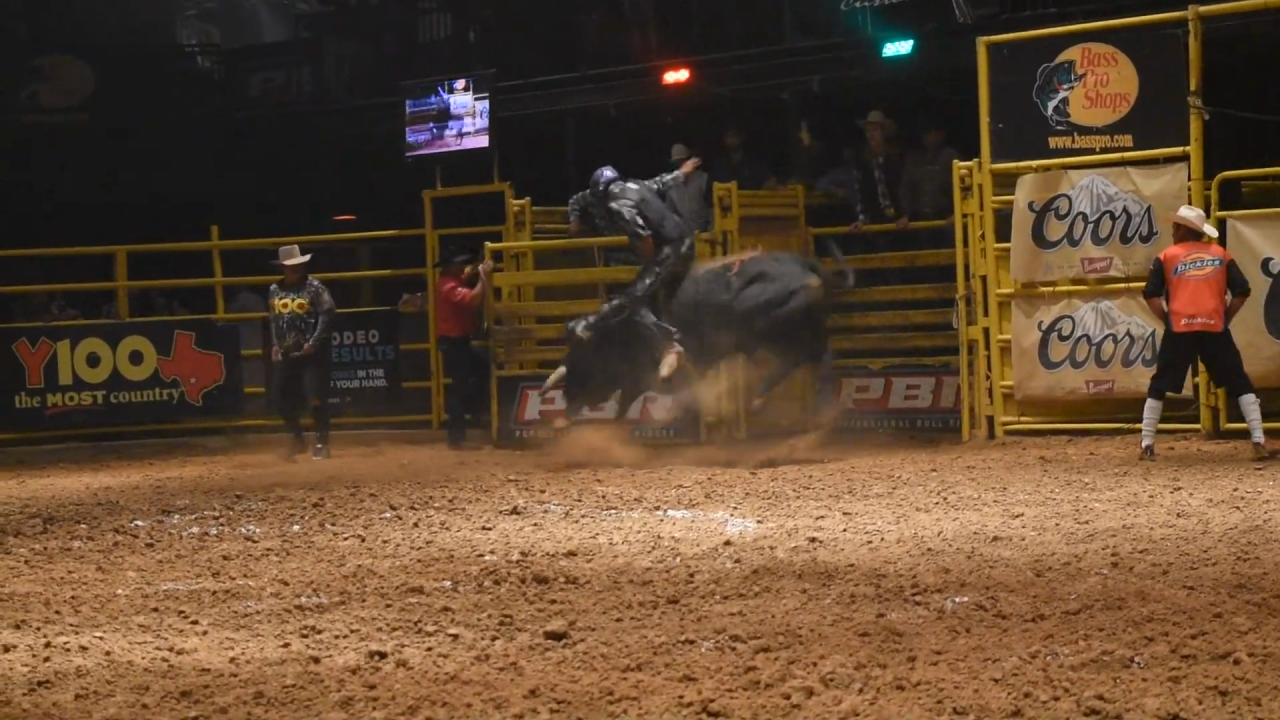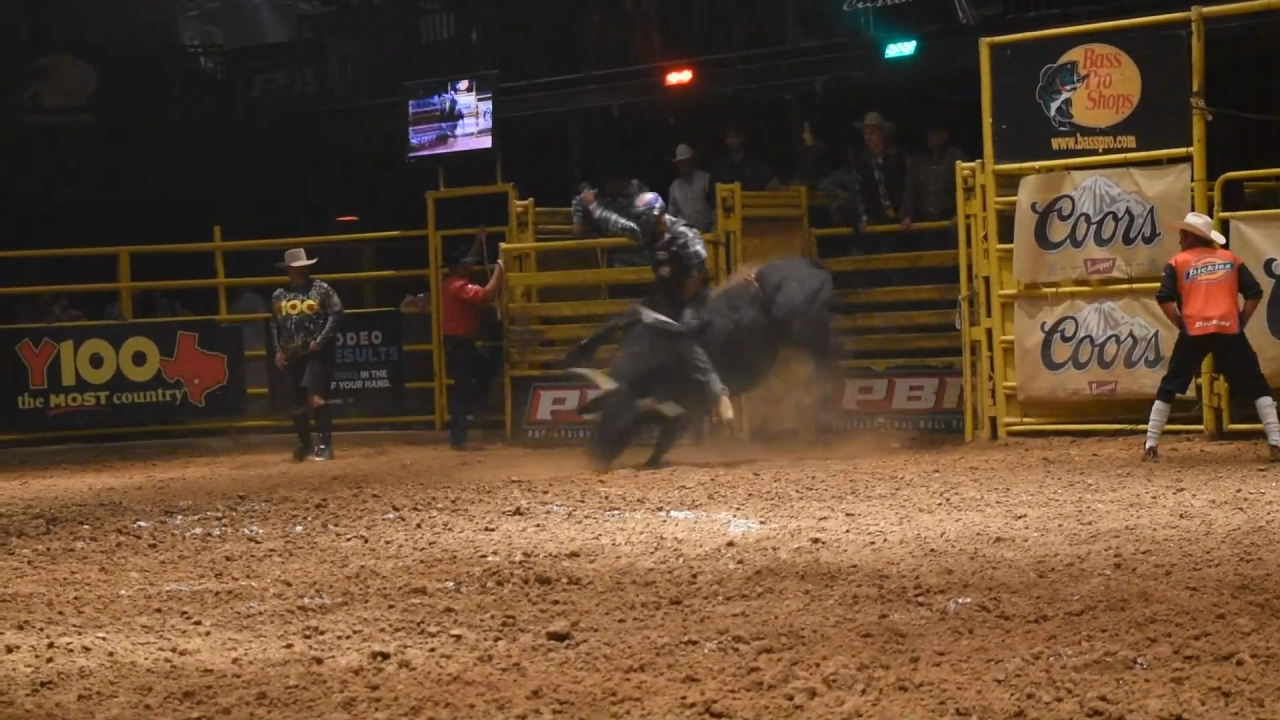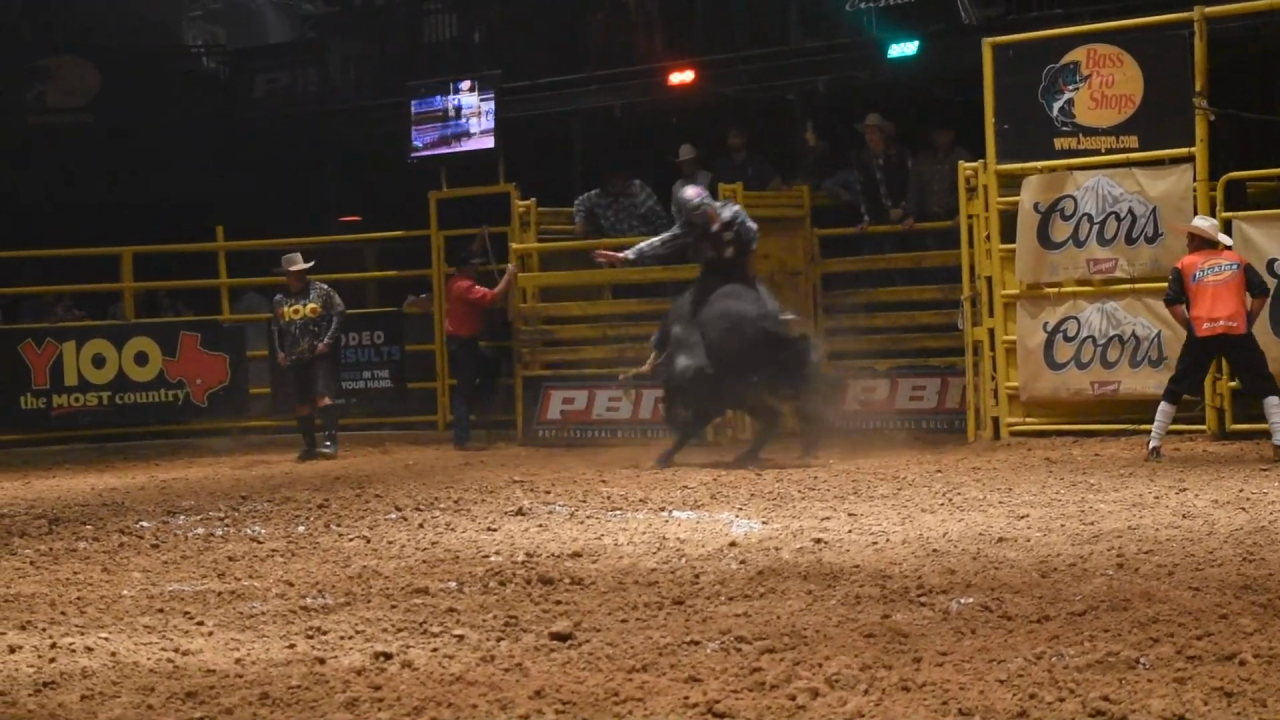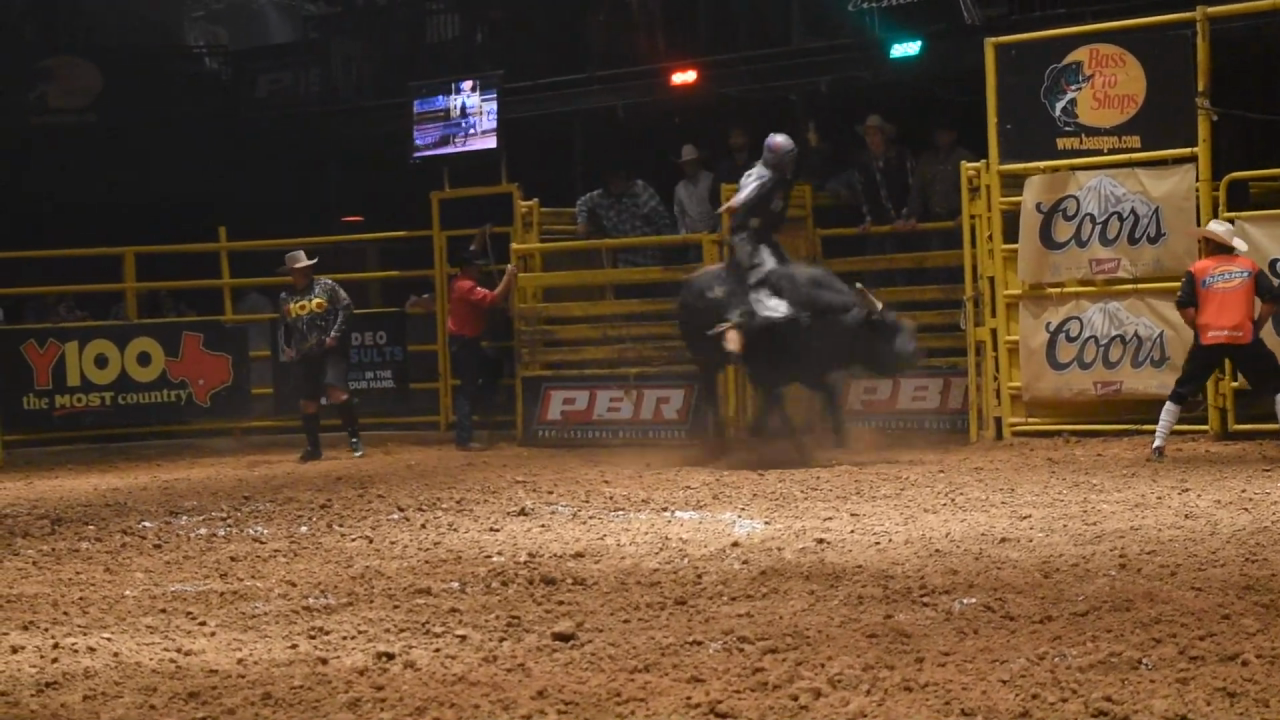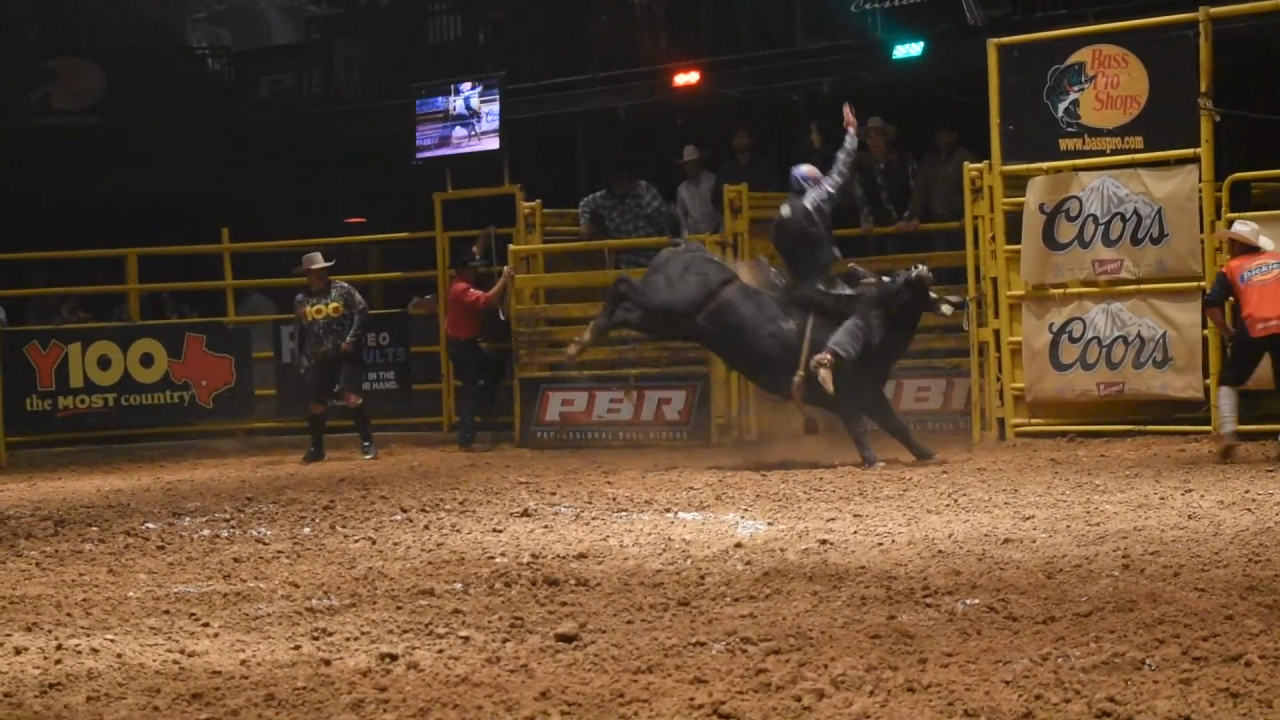
dt=0.2s
person 1, frame 1
left shoulder: (1166, 256)
right shoulder: (1220, 253)
left elbow: (1151, 294)
right elbow: (1241, 291)
left wrist: (1167, 320)
right wrist: (1226, 318)
left hip: (1179, 329)
right hip: (1214, 328)
left knee: (1159, 386)
right knee: (1240, 384)
left ankle: (1147, 445)
right ankle: (1260, 442)
person 1, frame 2
left shoulder: (1177, 262)
right shoulder: (1230, 258)
left elbow: (1165, 299)
right elbow: (1255, 293)
left wrist: (1182, 325)
right wrist: (1241, 321)
left hip: (1194, 332)
right hip: (1229, 331)
left knee: (1169, 388)
right knee: (1257, 386)
left ankle: (1151, 445)
person 1, frame 3
left shoulder: (1184, 265)
right shoulder: (1237, 259)
left elbow: (1172, 302)
left wrist: (1190, 326)
right wrist: (1249, 321)
left hip: (1202, 333)
right hip: (1237, 331)
left knee: (1175, 389)
left ankle: (1154, 446)
person 1, frame 4
left shoulder: (1198, 269)
right shoulder: (1250, 266)
left elbow: (1183, 305)
left wrist: (1201, 330)
right wrist: (1256, 325)
left hip: (1208, 340)
right hip: (1244, 338)
left knee: (1182, 391)
left ankle: (1158, 445)
person 1, frame 5
left shoulder: (1230, 270)
left elbow: (1212, 305)
left wrist: (1228, 333)
left hip: (1253, 332)
left knee: (1229, 379)
left ankle: (1228, 435)
person 2, frame 1
left shoulder: (618, 203)
right shoulder: (636, 186)
left elbow: (641, 233)
left wrist: (650, 258)
right wrist: (681, 173)
left hip: (667, 252)
right hip: (685, 243)
left knee: (633, 302)
left ankle: (670, 346)
person 2, frame 2
left shoulder: (682, 234)
right shoulder: (647, 233)
left elbow: (699, 266)
right elbow: (618, 225)
left wrist: (689, 293)
right wrist: (595, 208)
left hip: (691, 298)
right hip: (668, 296)
left ankle: (719, 395)
person 2, frame 3
left shoulder: (735, 214)
right shoulder: (687, 230)
left elbow: (752, 238)
right elbow: (659, 243)
left wrist: (747, 272)
right wrist: (625, 256)
left hip: (741, 276)
right hip: (713, 278)
left knee: (773, 313)
right ankle: (658, 355)
person 2, frame 4
left shoulder: (783, 175)
right shoulder: (759, 174)
right elbow: (750, 187)
right wrist: (737, 202)
left hip: (763, 238)
right hip: (747, 238)
right knee: (763, 276)
right ankle: (735, 325)
person 2, frame 5
left shoulder: (783, 216)
right shoulder: (810, 204)
right elbow: (840, 173)
right wrist: (850, 131)
left hip: (798, 286)
right hip: (817, 283)
right knee: (861, 316)
right ankle: (826, 358)
person 3, frame 1
left shoulder: (454, 281)
right shoulder: (449, 287)
left elbow: (467, 274)
right elbow: (474, 299)
left wrist: (479, 269)
right wrist: (484, 276)
left hip: (459, 341)
right hip: (453, 343)
left knee: (481, 369)
right knee: (460, 386)
right ankle: (456, 439)
person 3, frame 2
left shoulder: (452, 282)
right shoulder: (458, 286)
left elbow: (464, 261)
right elbow: (486, 295)
left wrist: (479, 243)
right wrist: (498, 272)
left hip: (460, 342)
right hip: (458, 343)
left knee: (486, 369)
right knee: (463, 387)
left ankle: (466, 407)
right ankle: (458, 439)
person 3, frame 3
left shoulder: (455, 282)
right shoulder: (465, 287)
left elbow: (470, 257)
right elbow: (493, 297)
left wrist: (482, 238)
right wrist: (509, 276)
left hip: (463, 342)
right hip: (462, 343)
left knee: (491, 367)
right knee: (465, 387)
left ankle: (469, 406)
right ankle: (461, 439)
person 3, frame 4
left shoulder: (462, 281)
right shoulder: (467, 286)
left elbow: (471, 254)
right elbow: (493, 299)
left wrist: (481, 237)
right wrist: (508, 277)
left hip: (465, 341)
right hip: (463, 343)
left knee: (493, 366)
right knee: (468, 387)
left ankle: (472, 408)
right ankle: (463, 439)
person 3, frame 5
left shoulder: (463, 283)
right shoulder: (461, 289)
left elbow: (473, 255)
right elbow: (487, 301)
left wrist: (485, 238)
right wrist: (504, 279)
left hip: (468, 343)
right hip: (461, 345)
left knee: (495, 368)
right knee: (470, 388)
left ankle: (486, 407)
right ankle: (466, 440)
person 4, frame 1
left shoulder: (313, 287)
right shoulder: (275, 290)
left elbow: (327, 314)
left wrist: (313, 342)
right wrist: (275, 344)
left hip: (312, 352)
right hip: (286, 354)
left knee: (315, 397)
right knee: (284, 398)
left ankle: (322, 444)
right ankle: (296, 438)
person 4, frame 2
left shoulder: (321, 289)
right shoulder: (279, 295)
left elbow: (336, 314)
right elbow: (274, 325)
left wrist: (321, 340)
right wrist: (277, 350)
left hip: (317, 353)
right hip: (291, 357)
left knee: (314, 394)
right knee: (297, 403)
left ankle: (324, 445)
right ankle: (305, 444)
person 4, frame 3
left shoulder: (321, 290)
right shoulder: (279, 300)
left elbow: (339, 314)
right elbow: (276, 329)
left wrist: (328, 341)
right wrist: (279, 351)
left hip: (322, 355)
right hip: (297, 359)
left knee: (323, 396)
right knee: (302, 403)
left ankle: (329, 442)
right ankle: (310, 446)
person 4, frame 4
left shoulder: (327, 286)
right shoulder: (285, 297)
left elbow: (346, 308)
right elbow: (285, 325)
left wrist: (335, 334)
right wrist: (285, 346)
left hip: (332, 350)
right hip: (305, 356)
left knee: (337, 391)
right knee: (307, 401)
left ankle: (355, 439)
right ankle: (313, 447)
person 4, frame 5
left shoulder: (343, 290)
right shoulder: (301, 300)
left elbow: (362, 312)
right elbow: (299, 332)
left wrist: (351, 339)
right wrist: (301, 359)
left hip: (346, 355)
right hip: (318, 359)
left knee: (351, 397)
right knee: (315, 402)
left ankle: (367, 442)
right ankle: (316, 448)
